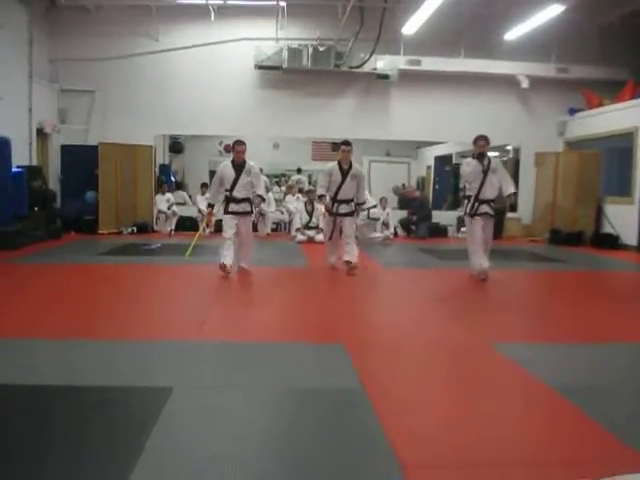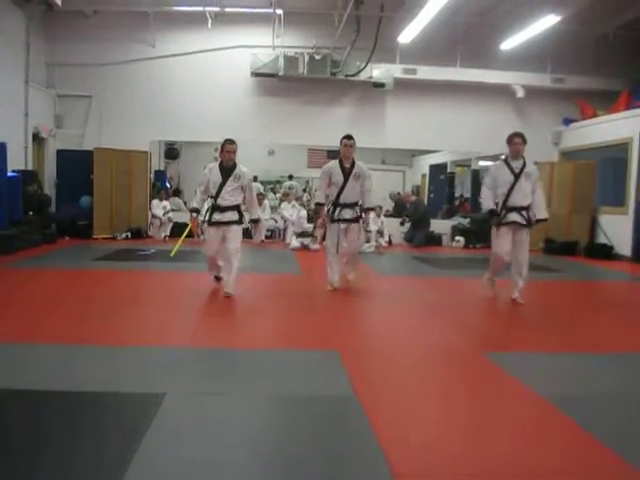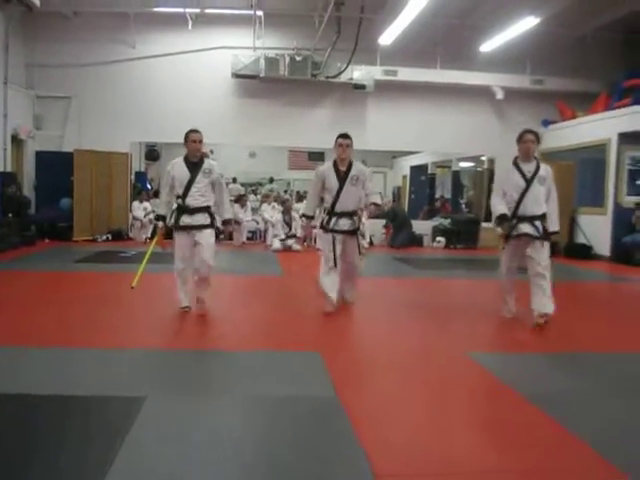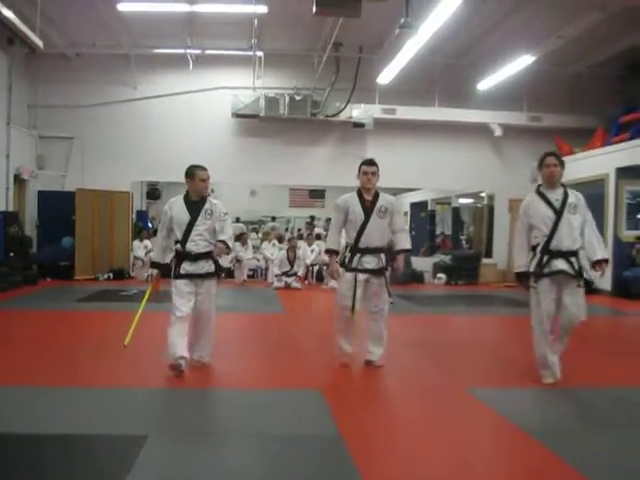
dt=0.7s
person 1, frame 1
left shoulder: (496, 164)
right shoulder: (468, 162)
left elbow: (505, 180)
right elbow: (467, 177)
left wrist: (510, 193)
right wrist: (477, 161)
left hip: (489, 207)
right hip: (473, 207)
left knee: (486, 241)
right knee: (475, 240)
left ankle: (479, 268)
right ankle: (481, 269)
person 1, frame 2
left shoulder: (531, 169)
right shoulder: (497, 168)
left elbow: (537, 192)
right elbow: (487, 190)
left wrist: (541, 215)
right wrist: (490, 209)
left hip: (523, 217)
right hip: (502, 216)
left knee: (521, 257)
right knee: (501, 254)
left ankle: (516, 292)
right ankle: (492, 275)
person 1, frame 3
left shoulder: (546, 172)
right shoulder: (507, 172)
left elbow: (551, 201)
right elbow: (497, 198)
left wrist: (552, 229)
right wrist: (501, 217)
left hip: (537, 228)
right hip: (513, 227)
left knee: (541, 271)
right knee: (508, 271)
left ankle: (542, 312)
right ankle: (508, 307)
person 1, frame 4
left shoulder: (576, 198)
right shoulder: (530, 202)
left elbow: (588, 229)
right elbow: (521, 237)
left wrist: (598, 257)
right wrist: (522, 270)
left hip: (571, 265)
right hip: (543, 265)
left knee: (574, 317)
right knee: (543, 319)
left ankle: (554, 352)
right ankle: (549, 370)
person 2, frame 1
left shoulder: (252, 168)
right shoulder: (224, 167)
left elbow: (259, 185)
right elbow: (215, 187)
left wrist: (259, 197)
right wrist: (210, 206)
left hip: (246, 207)
right hip: (230, 207)
left knee: (245, 238)
right knee: (227, 235)
left ankle: (243, 264)
right ankle: (226, 264)
person 2, frame 2
left shoulder: (243, 173)
right shoulder: (210, 170)
left elbow: (250, 196)
right elbow: (201, 191)
left wrist: (254, 219)
right wrist: (195, 212)
left hip: (233, 217)
right hip: (214, 216)
left knee: (232, 253)
right knee: (211, 252)
left ankle: (229, 288)
right ankle: (217, 272)
person 2, frame 3
left shoulder: (212, 167)
right shoulder: (174, 166)
left elbow: (221, 194)
right elbow: (166, 194)
left wrist: (227, 220)
right wrist: (161, 220)
left hip: (204, 219)
right hip: (182, 219)
left knee: (205, 261)
right knee: (182, 263)
left ankle: (201, 295)
right ankle: (185, 301)
person 2, frame 4
left shoulder: (216, 206)
right shoulder: (173, 206)
left elbow: (226, 230)
right elbow: (163, 237)
left wrist: (222, 244)
right wrist: (157, 266)
left hip: (207, 266)
right hip: (181, 266)
left knee: (204, 314)
right knee: (180, 313)
left ankle: (198, 354)
right ankle: (178, 359)
person 3, frame 1
left shoulder: (358, 171)
right shoulder: (330, 169)
left elbow: (360, 191)
right elbow: (322, 186)
left wrist: (359, 207)
right wrist: (324, 200)
left hip: (349, 208)
right hip: (333, 206)
left knee: (349, 236)
right knee: (332, 237)
left ankle: (350, 263)
right ankle: (333, 261)
person 3, frame 2
left shoulder: (363, 170)
right shoulder: (329, 168)
left elbow: (367, 192)
right elbow: (321, 190)
left wrist: (367, 214)
right wrist: (321, 210)
left hip: (354, 213)
right hip: (335, 213)
left knee: (354, 248)
right knee: (333, 250)
left ankle: (350, 275)
right ankle: (333, 282)
person 3, frame 3
left shoulder: (362, 171)
right shoulder: (323, 171)
left elbow: (371, 193)
right elbow: (313, 197)
left wrist: (372, 205)
right wrist: (307, 221)
left hip: (352, 222)
right hip: (330, 222)
left knee: (351, 264)
right knee: (330, 263)
left ankle: (345, 294)
right ankle: (331, 300)
person 3, frame 4
left shoulder: (390, 203)
right shoulder: (345, 201)
left elbow: (400, 229)
right elbow: (335, 231)
left wrist: (401, 253)
right wrist: (333, 259)
left hip: (378, 261)
right hip: (353, 261)
left knee: (378, 311)
right knee: (348, 307)
left ankle: (373, 354)
right ankle: (345, 348)
